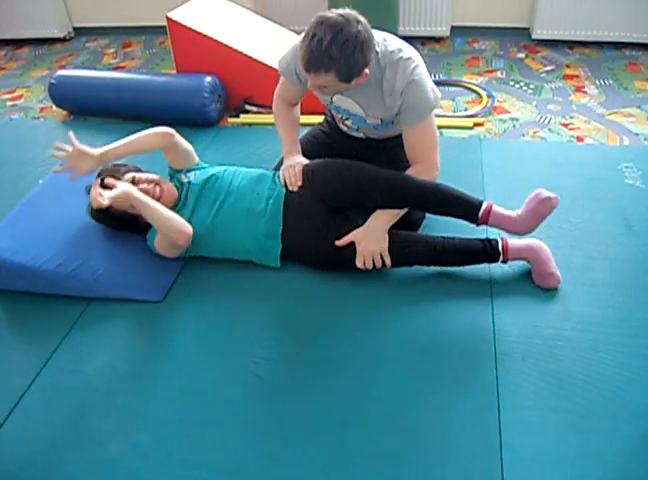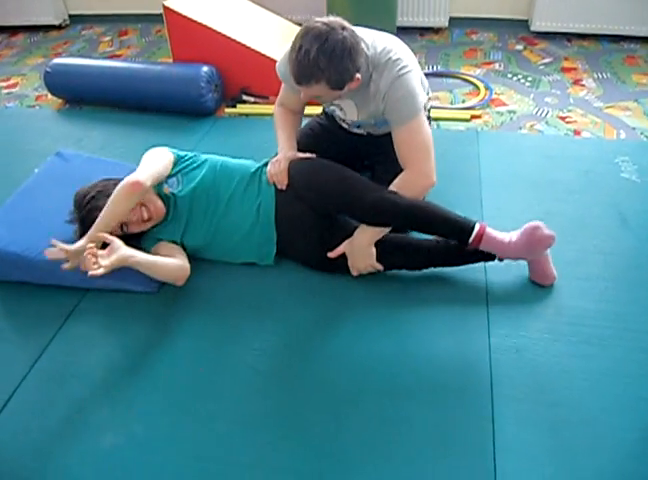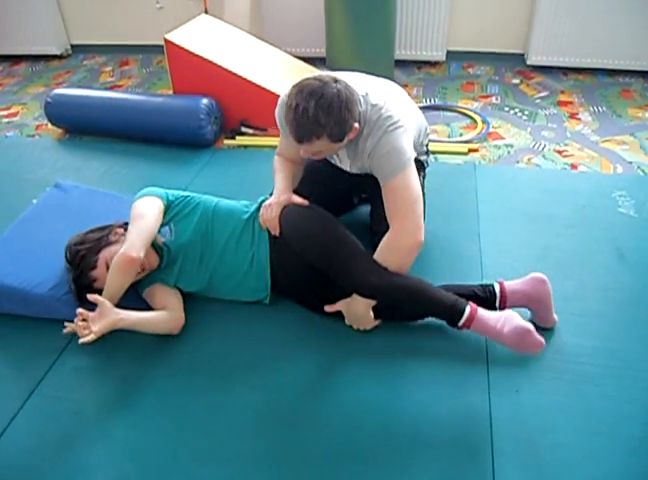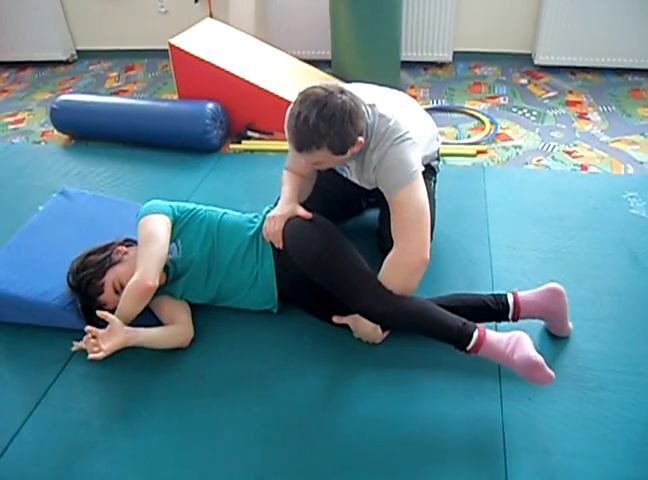
dt=0.4s
person 1, frame 1
left shoulder: (185, 170)
right shoulder: (160, 237)
left elbow: (164, 134)
right elbow: (182, 235)
left wrist: (96, 156)
right wrist: (124, 201)
left hip: (297, 185)
right hip: (295, 239)
left knee: (394, 185)
right knee: (404, 250)
left ankle: (507, 219)
right ankle: (511, 249)
person 1, frame 2
left shoulder: (162, 160)
right shoulder: (156, 240)
left elbow: (135, 183)
right elbow: (179, 272)
left wrist: (91, 236)
right wrist: (119, 255)
left hip: (284, 185)
right hip: (284, 238)
left knee: (374, 203)
right knee: (397, 253)
left ankle: (497, 240)
right ankle: (497, 246)
person 1, frame 3
left shoulder: (147, 201)
right shoulder: (154, 282)
left elbow: (131, 254)
right elbow: (174, 320)
left wrist: (109, 305)
right wrist: (111, 317)
left hip: (280, 228)
right hip: (278, 280)
left knee: (368, 279)
right knee: (379, 308)
left ankle: (497, 305)
right ankle: (505, 296)
person 1, frame 4
left shoulder: (151, 215)
right shoulder: (166, 294)
left elbow: (146, 280)
right elbow: (182, 332)
left wrist: (121, 324)
right wrist: (123, 336)
left hip: (287, 240)
right hip: (284, 290)
left knee: (374, 301)
right knee: (381, 318)
right ankle: (520, 305)
person 2, frame 1
left shoulder: (407, 75)
right shoulder: (305, 52)
left elbow: (427, 166)
right elbow: (283, 101)
left wrist: (377, 226)
right wrist: (292, 154)
left hip: (394, 139)
right hip: (340, 130)
left knee: (402, 222)
person 2, frame 2
left shoulder: (396, 76)
right shoulder: (302, 58)
left elbow: (422, 175)
right elbow: (286, 107)
right wrist: (285, 150)
left hip: (391, 130)
right hip: (339, 123)
right knee: (278, 183)
left ankle: (371, 164)
right ankle: (361, 163)
person 2, frame 3
left shoulder: (388, 131)
right shoulder: (292, 106)
left elbow: (410, 236)
right elbow: (287, 156)
left wrist: (362, 301)
right wrist: (281, 193)
left hip: (402, 160)
right hip: (337, 162)
left knee: (394, 253)
right knee: (276, 223)
right ankle: (357, 196)
person 2, frame 4
left shoulder: (396, 144)
right shoulder: (302, 119)
left elbow: (416, 254)
right elbow: (297, 172)
right wrist: (287, 203)
left hip: (412, 163)
left knee: (406, 259)
right knee: (287, 225)
